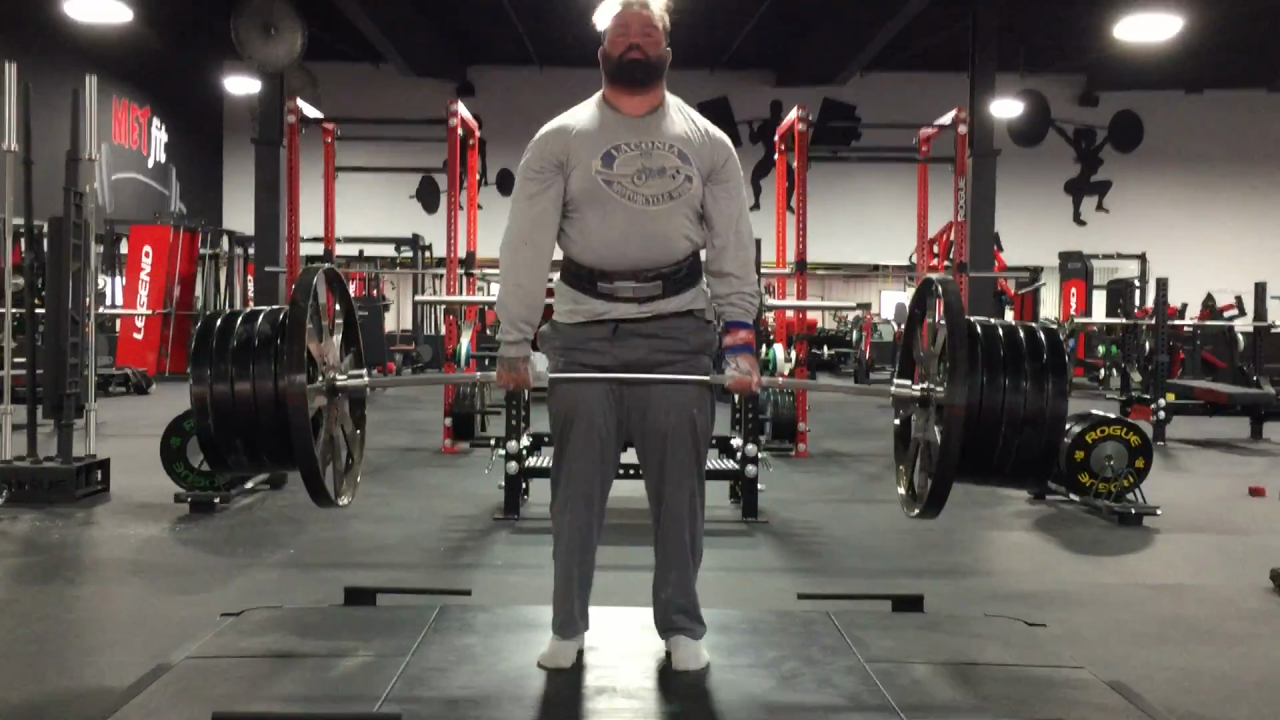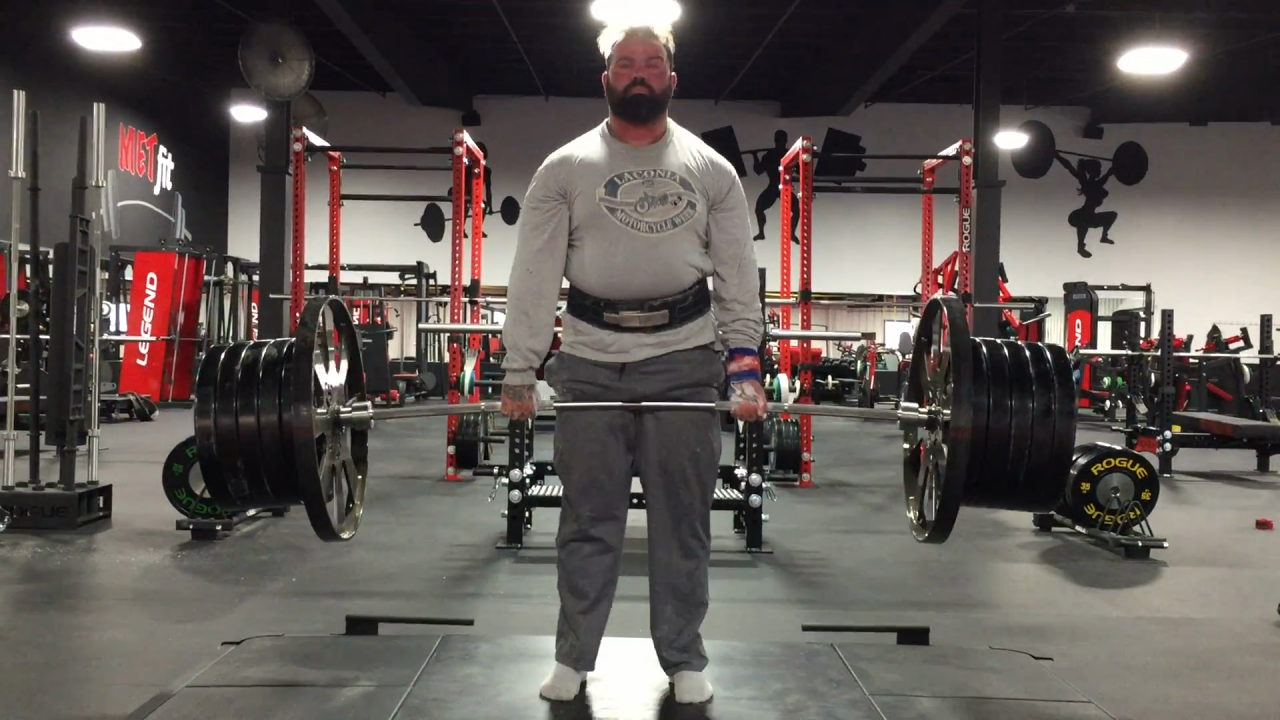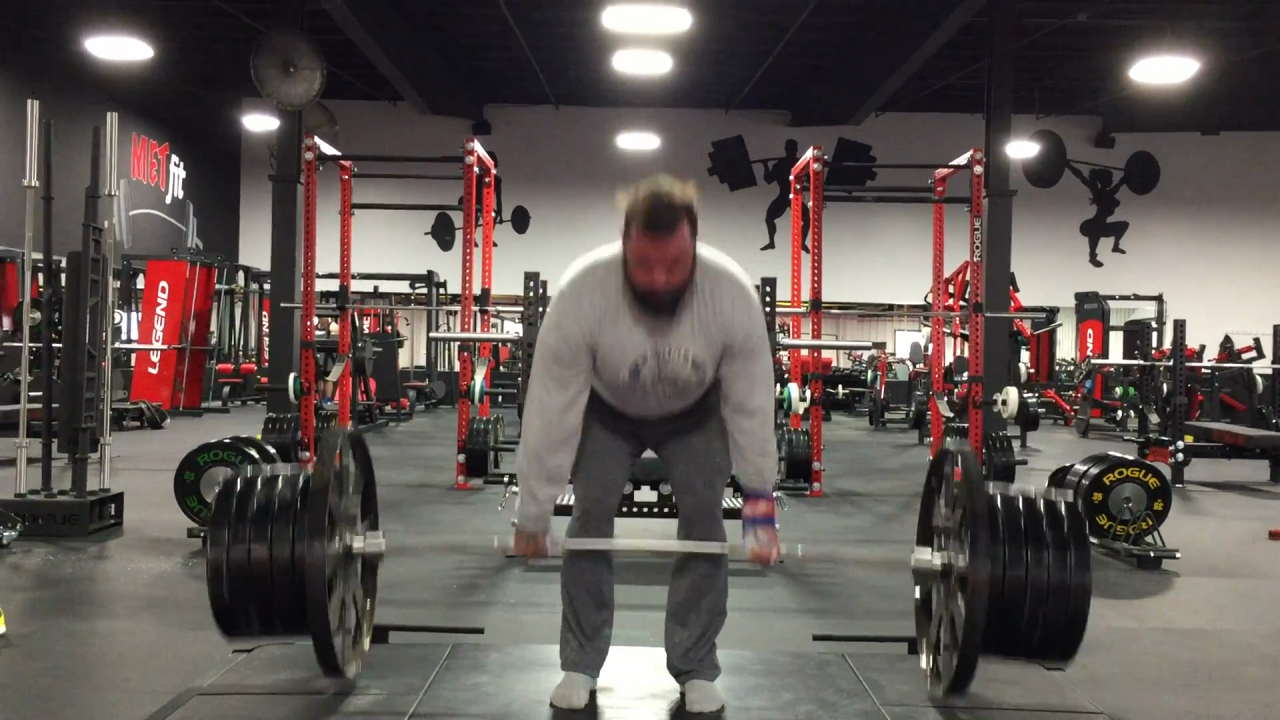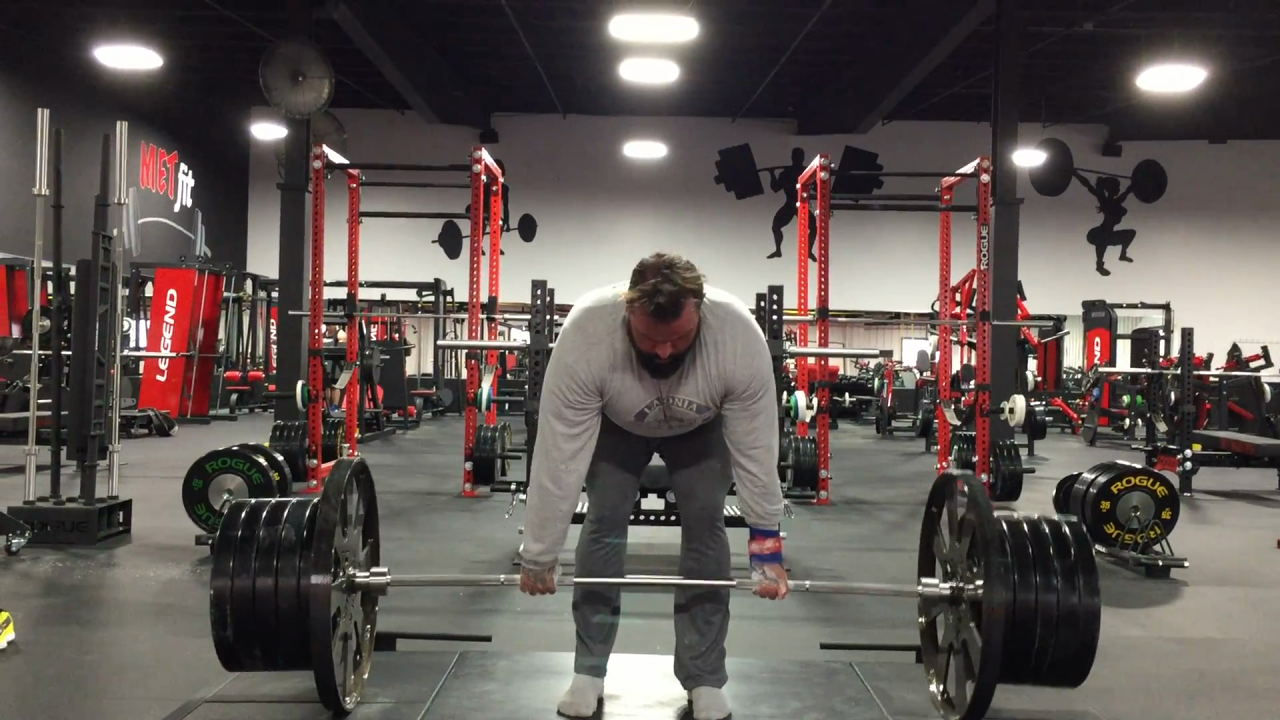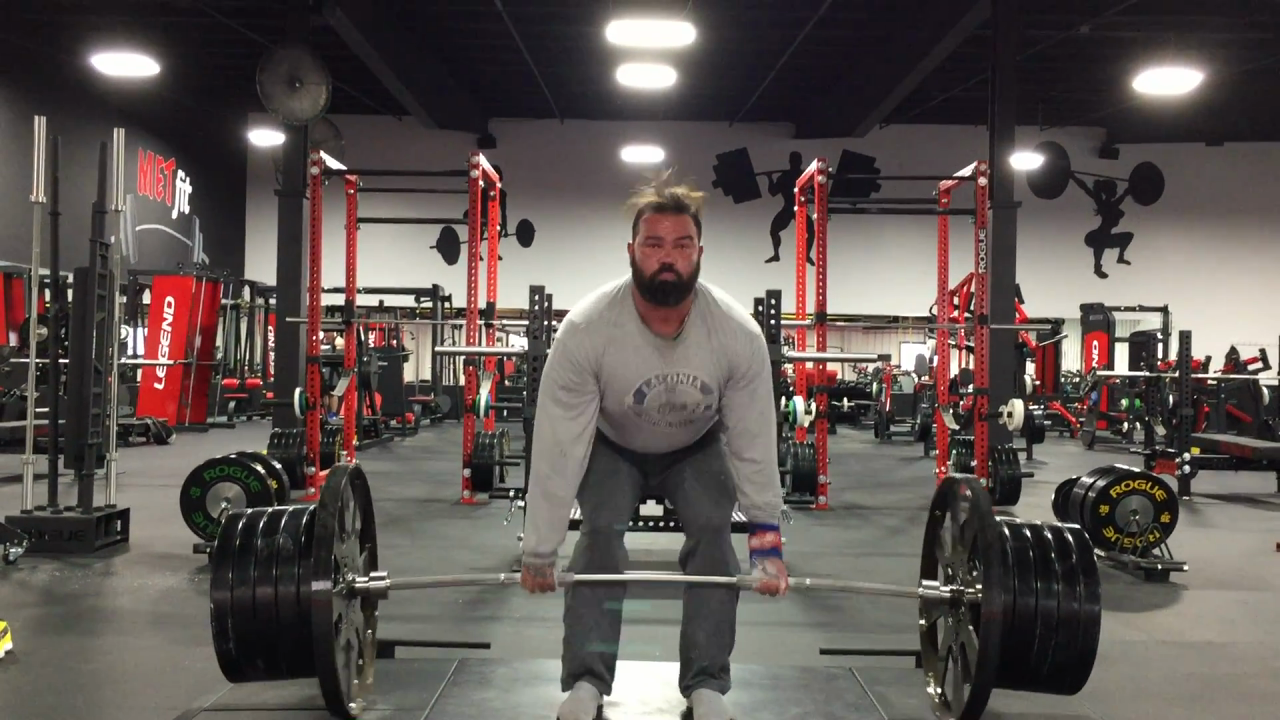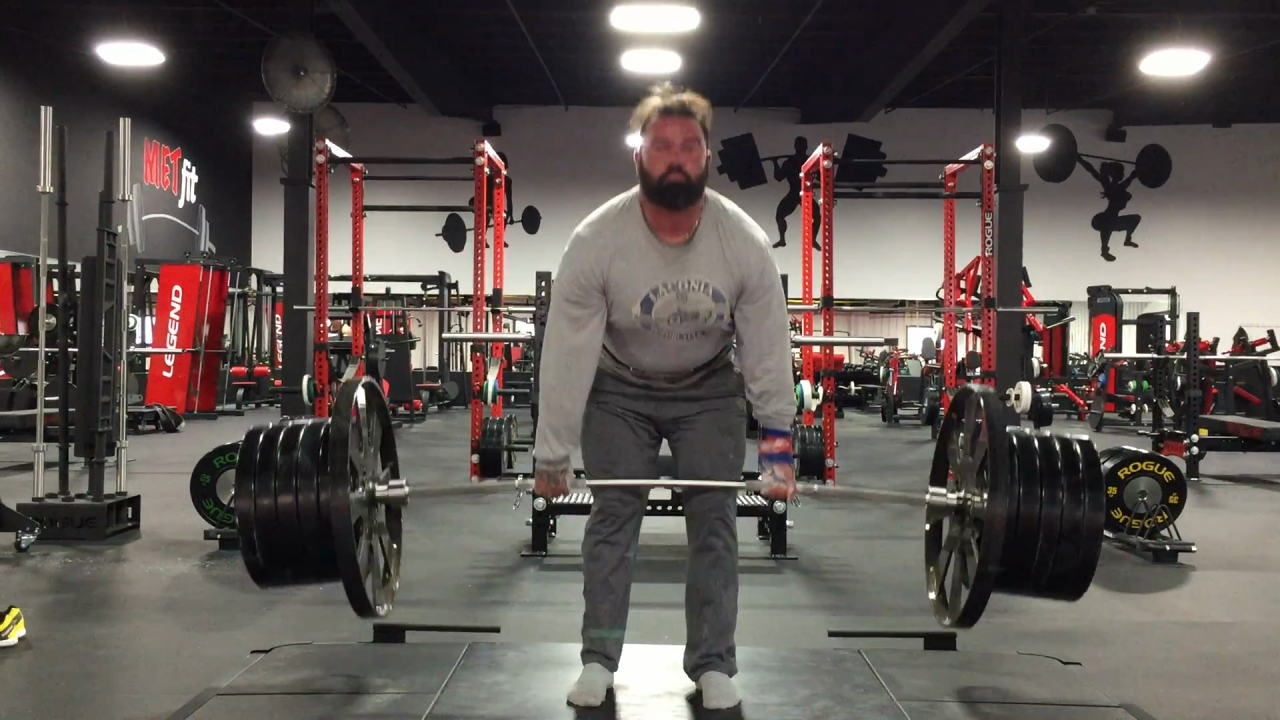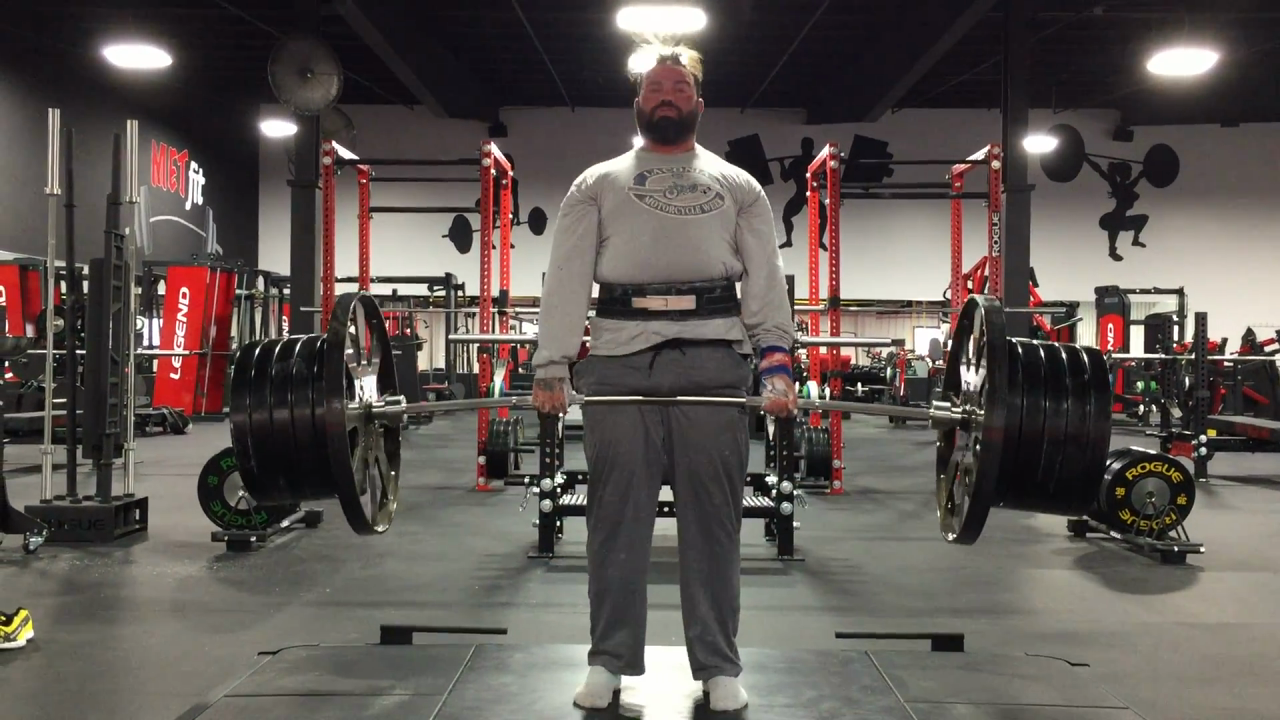
dt=0.7s
person 1, frame 1
left shoulder: (707, 141)
right shoulder: (560, 137)
left elbow: (732, 247)
right elbow: (527, 245)
left wrist: (739, 341)
right wrist: (514, 346)
left hip: (678, 329)
right hip: (584, 329)
left knee: (679, 480)
right knee: (578, 479)
left ankle: (681, 626)
right ankle: (567, 626)
person 1, frame 2
left shoulder: (711, 169)
right shoulder: (566, 167)
left elbow: (737, 275)
right elbow: (534, 276)
left wrist: (744, 367)
right wrist: (519, 374)
left hip: (685, 362)
right hip: (590, 362)
left knee: (681, 518)
right knee: (589, 518)
left ankle: (684, 658)
right ankle: (573, 657)
person 1, frame 3
left shoulder: (734, 297)
right shoulder: (581, 296)
left elbow: (751, 410)
right elbow: (552, 413)
left wrist: (759, 509)
right wrist: (534, 514)
left hip: (695, 414)
right hip: (607, 412)
left knee: (703, 518)
right knee: (591, 514)
left ankle: (696, 670)
right ankle: (580, 665)
person 1, frame 4
left shoulder: (740, 338)
right shoulder: (585, 336)
left elbow: (756, 451)
right elbow: (559, 456)
left wrist: (767, 547)
right wrist: (539, 556)
left hip: (700, 425)
right hip: (615, 422)
left knee: (705, 522)
right knee: (605, 521)
left ankle: (704, 678)
right ankle: (589, 670)
person 1, frame 5
left shoulder: (737, 332)
right shoulder: (586, 328)
left elbow: (754, 443)
right elbow: (559, 445)
left wrist: (767, 542)
right wrist: (539, 553)
left hip: (696, 449)
right hip: (612, 448)
left knee: (712, 537)
right knee: (600, 535)
person 1, frame 6
left shoulder: (745, 242)
right shoulder: (596, 241)
left elbow: (766, 349)
right elbow: (567, 354)
left wrist: (777, 448)
right wrist: (552, 456)
left hip: (708, 390)
right hip: (619, 389)
left knee: (714, 519)
right knee: (612, 514)
left ankle: (712, 663)
right ankle: (598, 657)
person 1, frame 7
left shoulder: (736, 184)
right shoulder: (598, 182)
left elbow: (764, 277)
right elbow: (567, 277)
left wrist: (776, 363)
right wrist: (551, 368)
left hip: (713, 358)
right hip: (619, 360)
left knee: (711, 516)
right knee: (618, 513)
left ankle: (718, 665)
right ankle: (609, 659)
